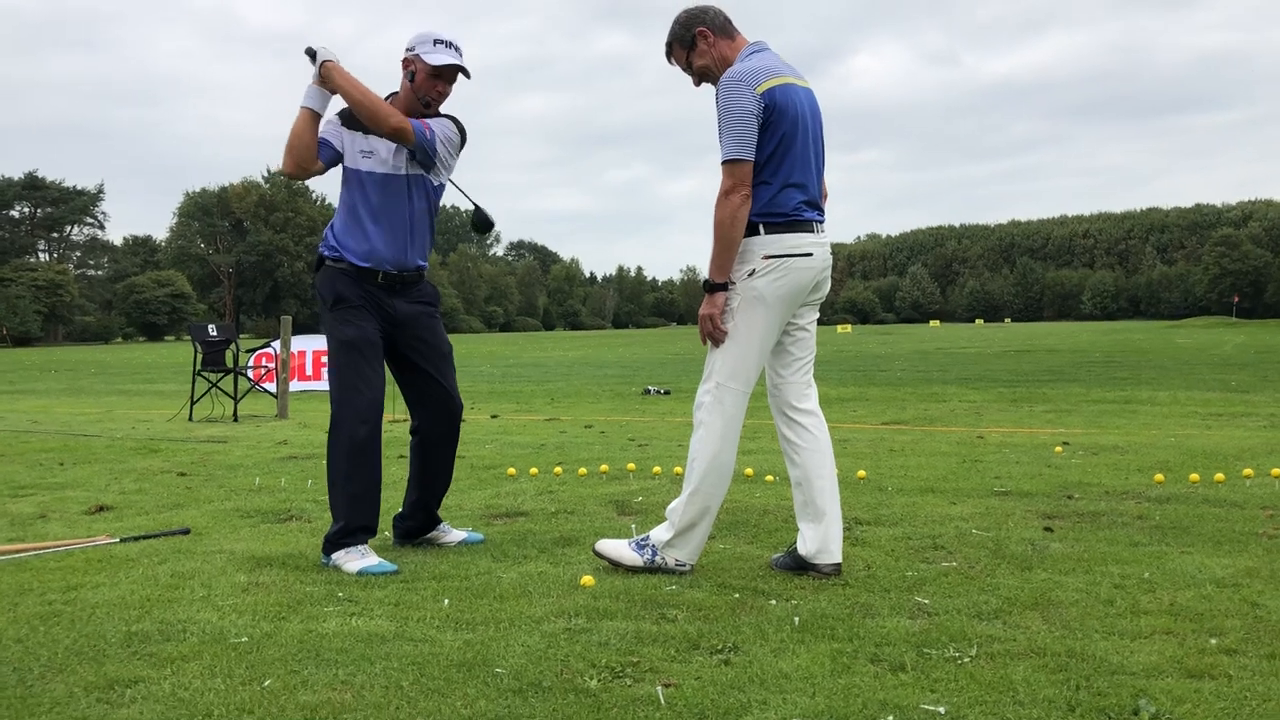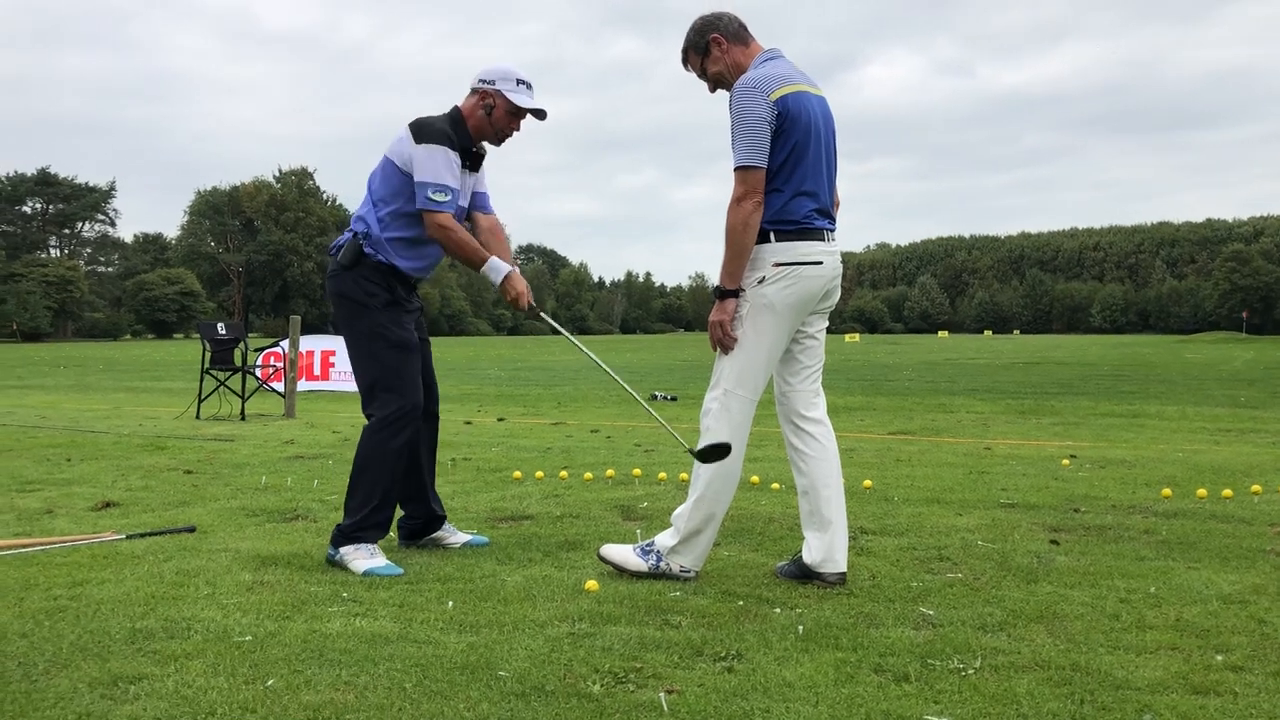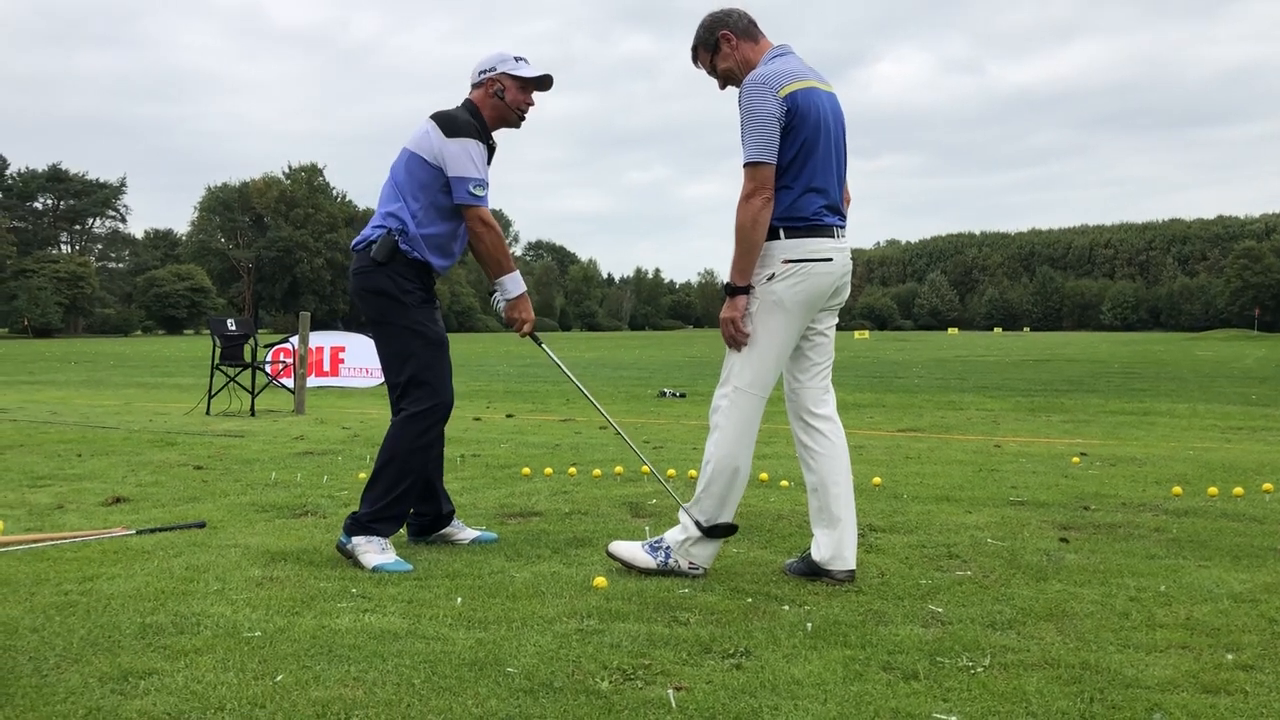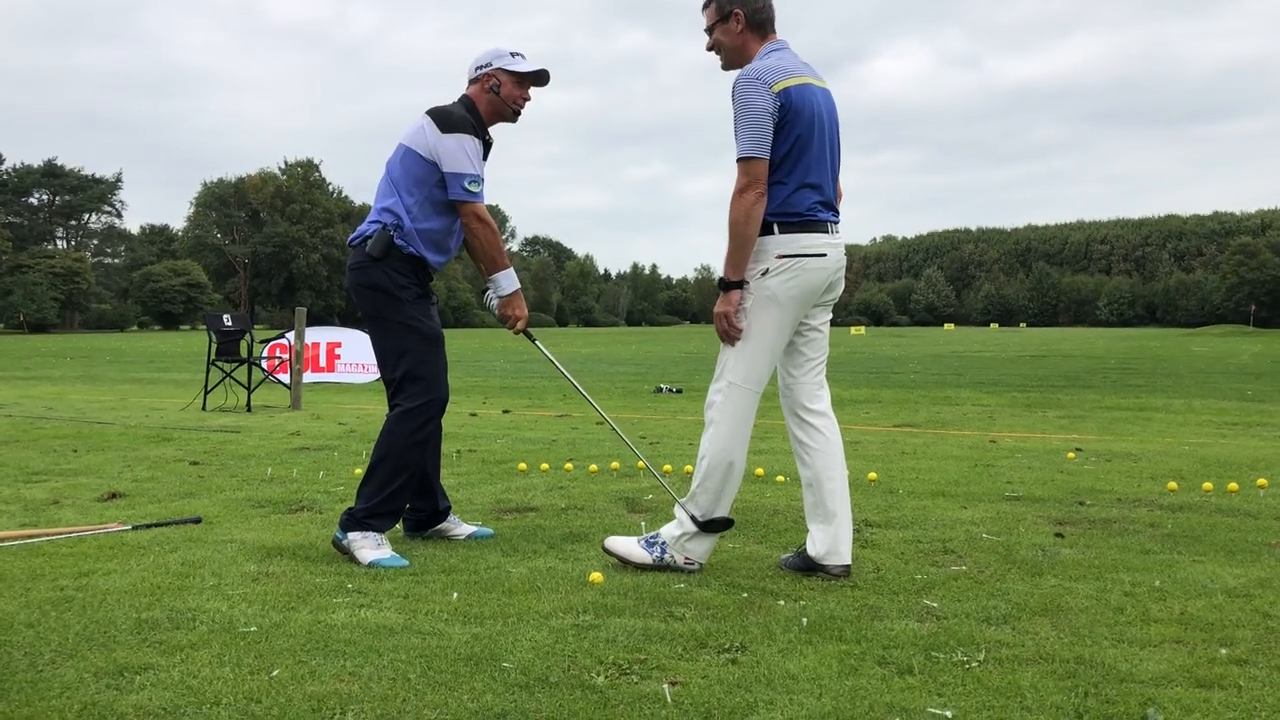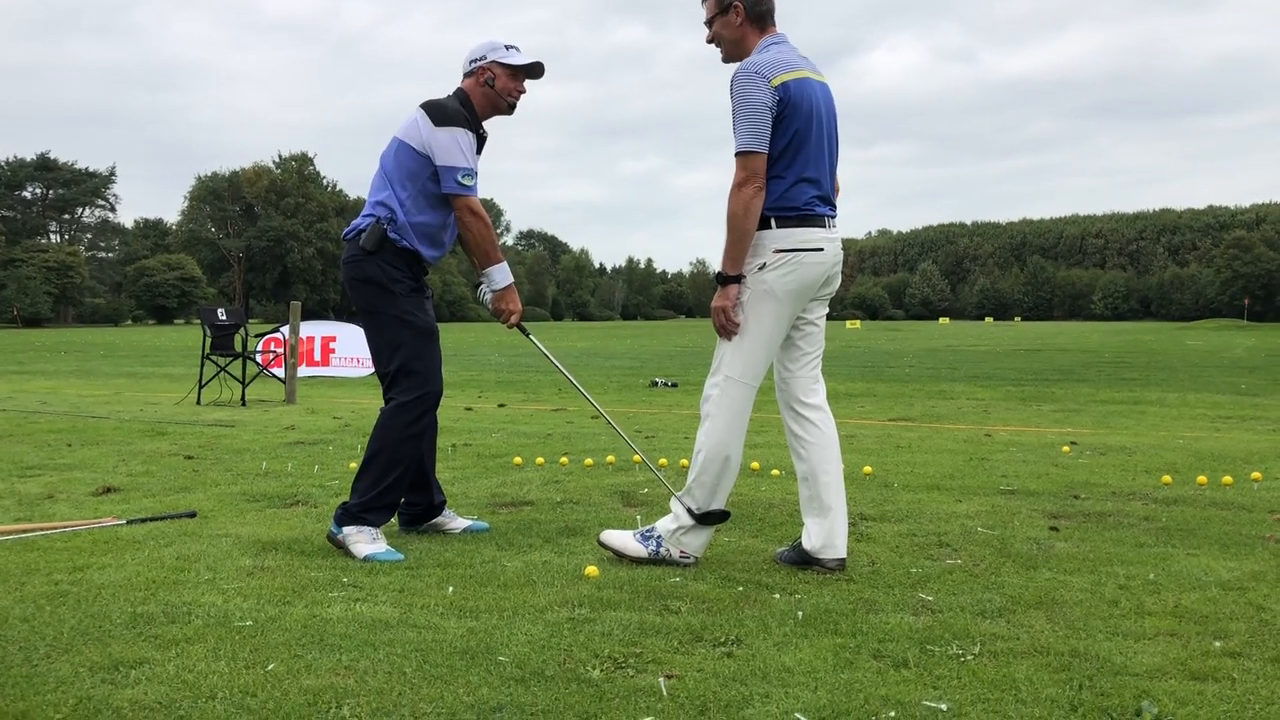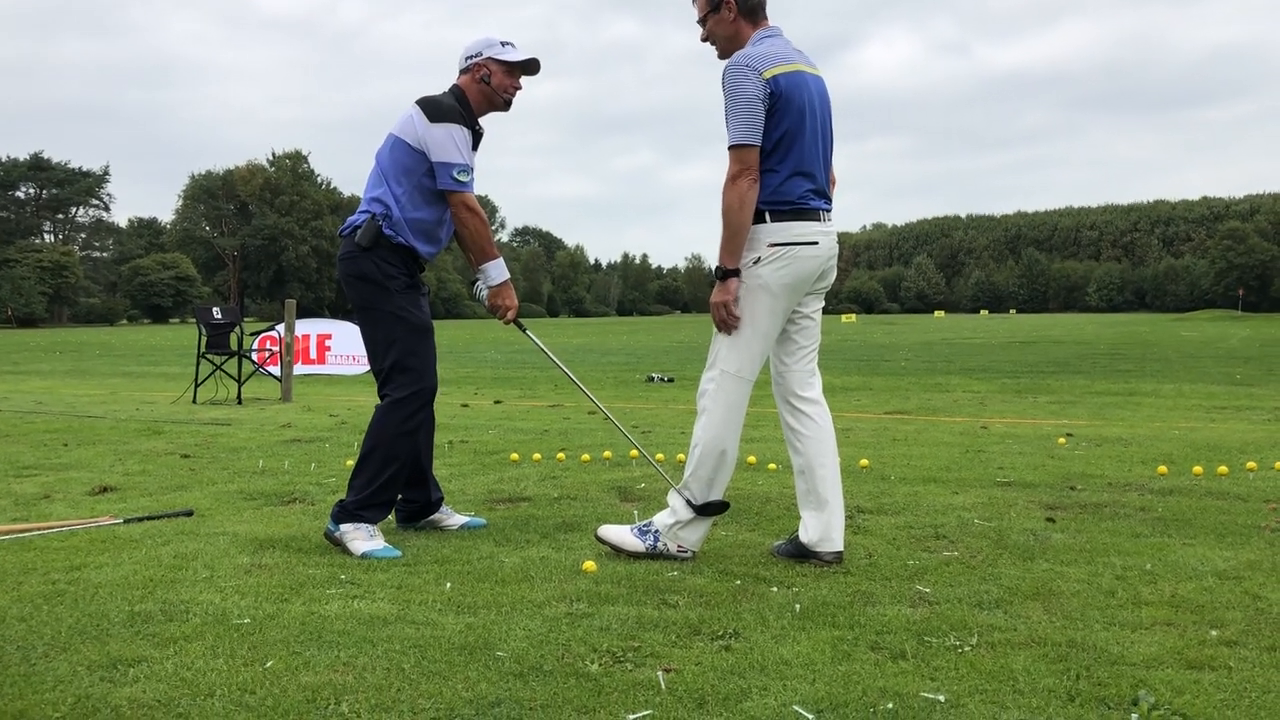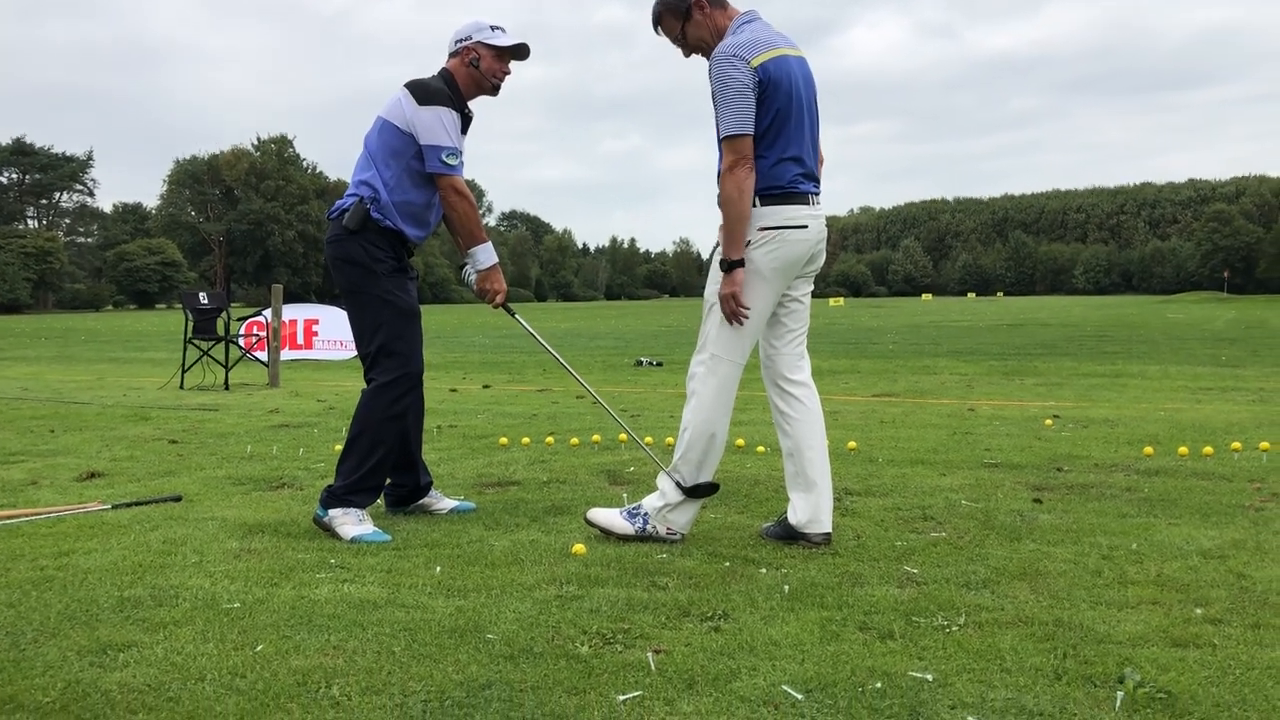
dt=0.4s
person 1, frame 1
left shoulder: (741, 82)
right shoulder: (795, 80)
left elbow: (737, 192)
left wrist: (716, 287)
left hip: (767, 257)
right hip: (810, 254)
left knee: (720, 399)
right knee: (797, 398)
left ankle: (674, 547)
right ankle: (821, 544)
person 1, frame 2
left shoulder: (753, 88)
right shoulder: (809, 87)
left elbow: (749, 199)
left wrist: (726, 292)
left hip: (778, 262)
right hip: (822, 260)
left knee: (728, 407)
right knee: (805, 408)
left ankle: (679, 551)
right ankle: (826, 553)
person 1, frame 3
left shoulder: (763, 84)
right shoulder: (819, 84)
left elbow: (759, 195)
left wrist: (737, 289)
left hip: (788, 259)
right hip: (832, 258)
left knee: (737, 404)
right knee: (815, 406)
left ankle: (689, 547)
right ankle: (834, 551)
person 1, frame 4
left shoulder: (756, 79)
right shoulder: (814, 80)
left elbow: (752, 191)
left wrist: (730, 284)
left hip: (781, 255)
right hip: (825, 253)
left knee: (731, 400)
right knee: (809, 401)
left ankle: (685, 543)
right ankle: (830, 546)
person 1, frame 5
left shoulder: (756, 73)
right shoulder: (812, 73)
left elbow: (750, 184)
left wrist: (728, 278)
left hip: (779, 250)
right hip: (822, 247)
left knee: (728, 393)
right knee: (805, 396)
left ankle: (681, 536)
right ankle: (825, 540)
person 1, frame 6
left shoulder: (747, 66)
right shoulder: (808, 68)
left elbow: (744, 177)
left wrist: (726, 272)
left hip: (773, 243)
right hip: (818, 241)
left knee: (724, 387)
right knee: (801, 388)
left ankle: (678, 530)
right ankle: (822, 533)
person 1, frame 7
left shoulder: (732, 55)
right shoulder: (787, 47)
left elbow: (738, 167)
left wrist: (731, 264)
left hip: (766, 227)
right hip: (808, 224)
left knee: (714, 371)
right knee: (790, 372)
left ankle: (667, 513)
right ankle: (811, 515)
person 2, frame 1
left shoulder: (446, 132)
right shoulder: (351, 119)
left elbow: (392, 124)
right elbow: (296, 166)
left wrist: (334, 69)
right wrist: (318, 89)
left hip: (410, 289)
right hip: (350, 285)
left knee: (441, 407)
right knee: (360, 408)
left ankle: (418, 522)
right ankle: (346, 540)
person 2, frame 2
left shoulder: (472, 157)
right shoulder: (432, 138)
left elbow: (485, 224)
right elbow: (441, 227)
left wrist: (512, 271)
right wrist: (498, 271)
left hip: (397, 285)
right hip: (366, 280)
left knee: (421, 404)
right knee: (396, 405)
left ankle: (422, 520)
right ankle: (355, 537)
person 2, frame 3
left shoulder: (466, 137)
right shoulder: (459, 131)
left elbow: (475, 230)
right elbow: (481, 224)
left wrist: (505, 291)
right wrist: (515, 290)
left hip: (400, 276)
right hip: (393, 274)
left knee: (425, 399)
right knee: (427, 399)
left ankle: (431, 517)
right ankle: (367, 529)
person 2, frame 4
left shoulder: (464, 132)
right shoulder: (454, 126)
left elbow: (468, 226)
right elbow: (475, 219)
left wrist: (498, 289)
right wrist: (509, 287)
left hip: (401, 272)
right hip: (389, 269)
left knee: (424, 395)
right knee: (421, 395)
left ankle: (427, 513)
right ankle: (362, 525)
person 2, frame 5
left shoulder: (459, 126)
right shoulder: (448, 118)
left elbow: (462, 218)
right elbow: (469, 212)
left wrist: (491, 282)
right wrist: (503, 281)
left hip: (398, 266)
right hip: (383, 262)
left knee: (420, 388)
right knee: (415, 389)
left ankle: (421, 506)
right ankle: (357, 519)
person 2, frame 6
left shoulder: (457, 123)
right shoulder: (444, 115)
left elbow: (457, 215)
right elbow: (464, 209)
left wrist: (488, 279)
right wrist: (500, 278)
left hip: (395, 262)
right hip: (379, 259)
left knee: (416, 385)
right knee: (409, 386)
left ankle: (420, 503)
right ankle: (354, 517)
person 2, frame 7
left shoulder: (446, 107)
right shoulder: (431, 98)
left elbow: (448, 199)
right elbow: (454, 192)
left wrist: (477, 264)
right wrist: (488, 261)
left hip: (383, 247)
right hip: (366, 243)
left knee: (404, 370)
right knee: (395, 371)
left ankle: (408, 487)
right ankle: (343, 501)
